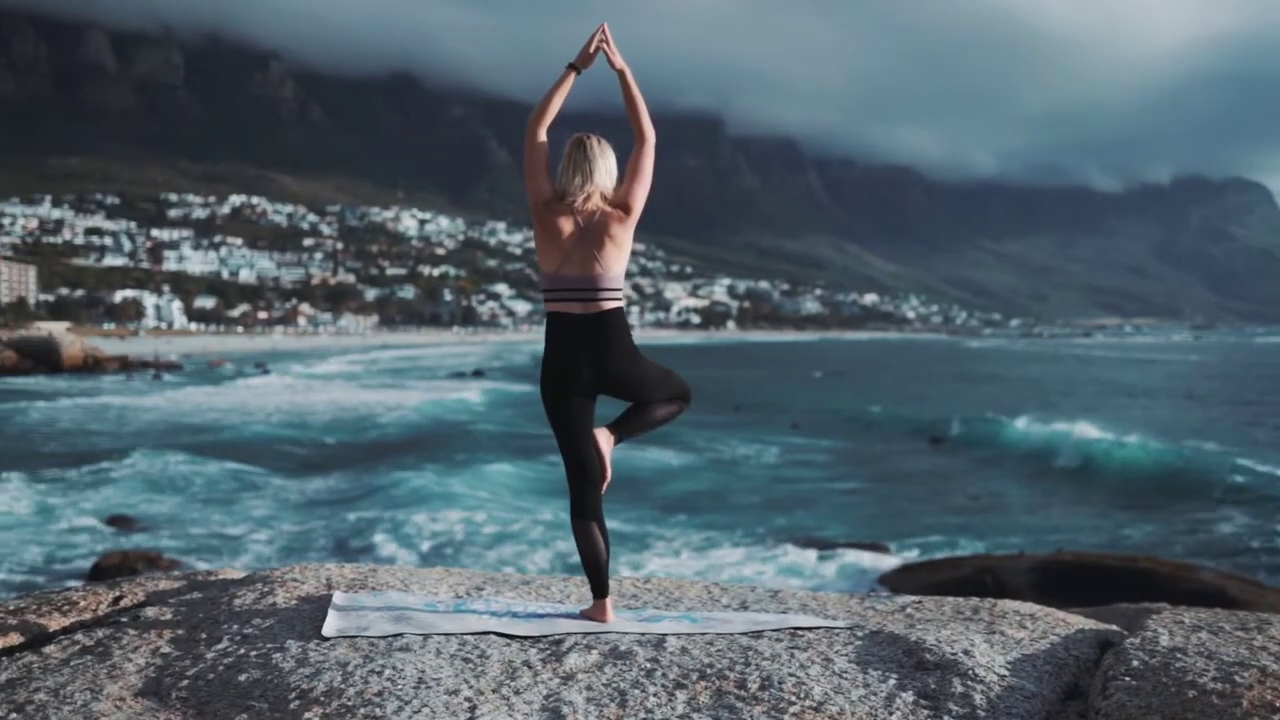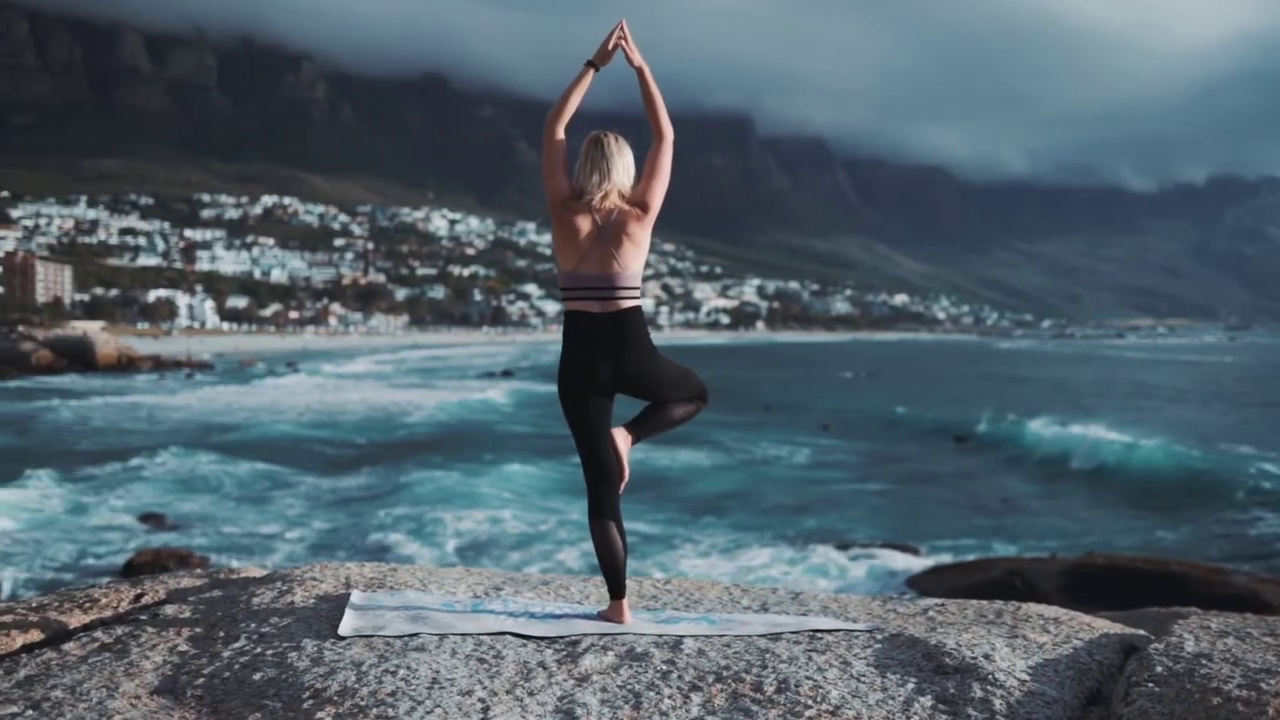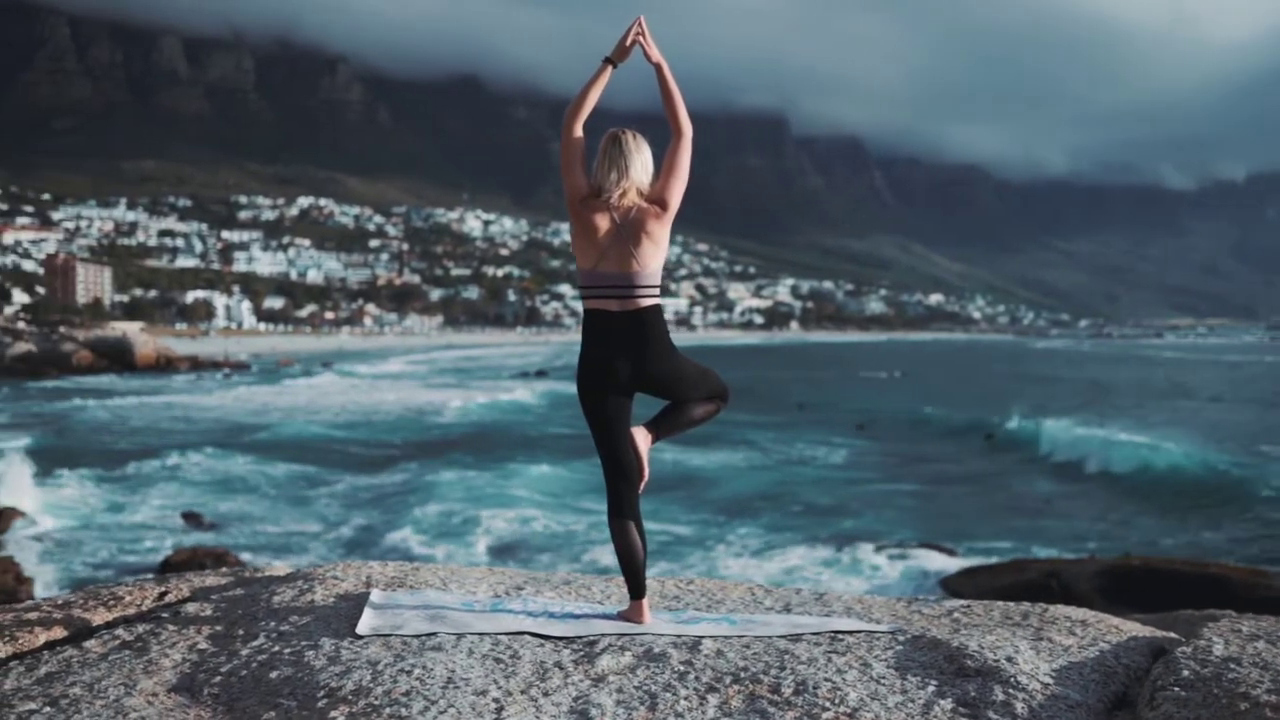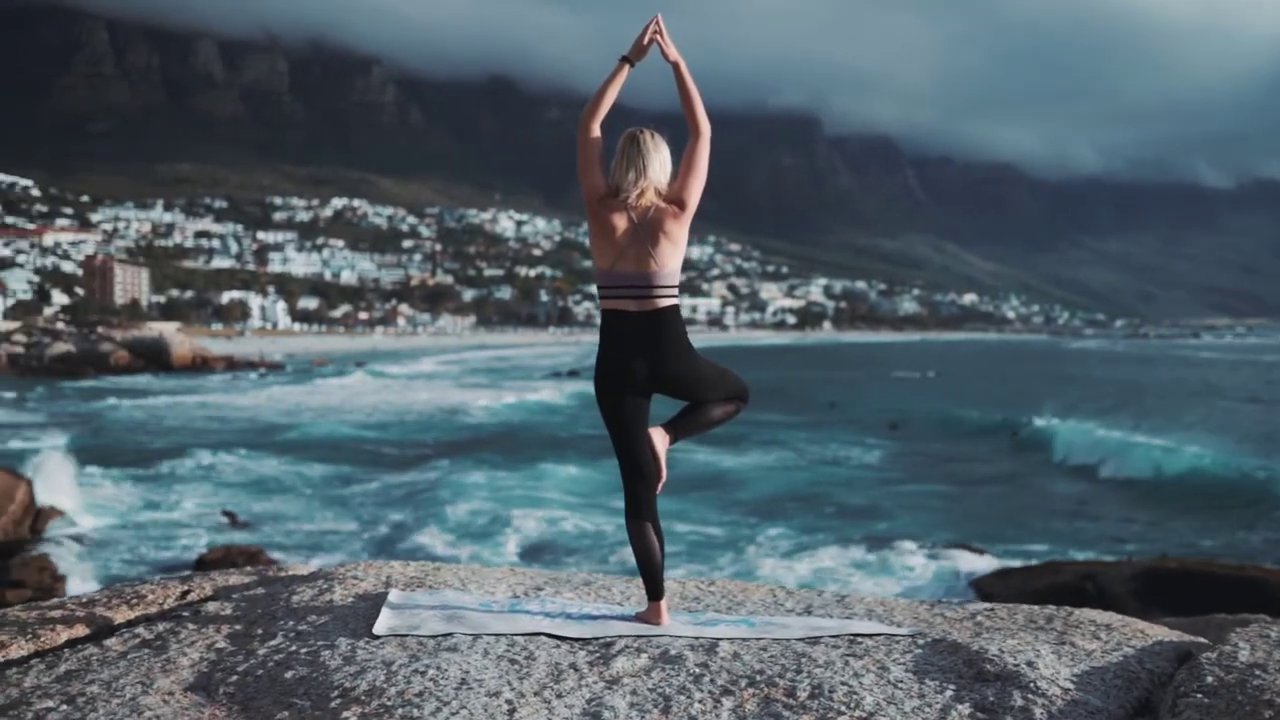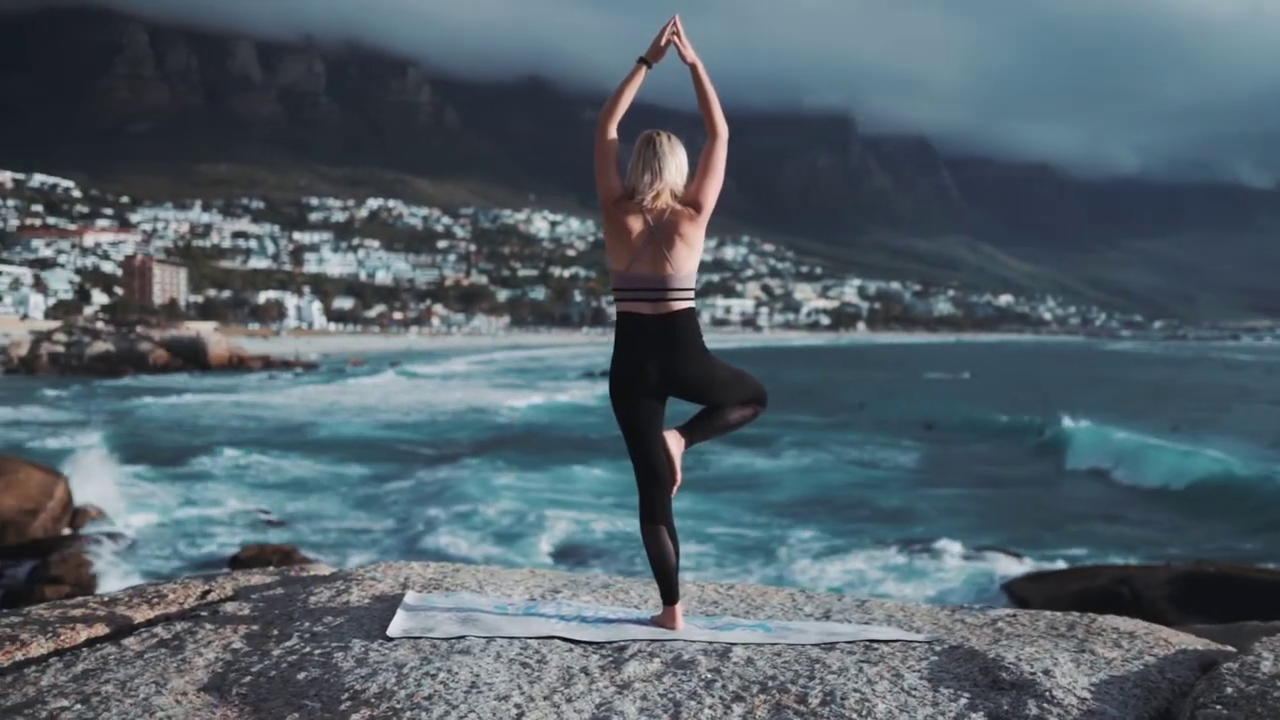
dt=0.4s
person 1, frame 1
left shoulder: (546, 215)
right shoulder: (622, 218)
left elbow: (535, 131)
right elbow: (646, 138)
left wrist: (576, 66)
right wrist: (619, 67)
left hip: (562, 360)
right hip: (613, 354)
left knee: (583, 487)
right knee: (678, 392)
left ankle: (601, 603)
right ankle: (611, 435)
person 1, frame 2
left shoulder: (564, 214)
right shoulder: (640, 216)
left elbow: (554, 130)
right elbow: (666, 136)
left wrist: (595, 64)
right wrist: (639, 65)
left hip: (580, 359)
right hip: (631, 353)
left knee: (601, 487)
right knee: (695, 392)
left ankle: (619, 605)
right ankle: (629, 436)
person 1, frame 3
left shoulder: (582, 213)
right shoulder: (658, 214)
left elbow: (571, 127)
right elbow: (683, 132)
left wrist: (613, 61)
right wrist: (656, 61)
left hip: (599, 358)
right hip: (650, 352)
left knee: (621, 486)
right knee: (716, 392)
left ankle: (638, 605)
right ankle: (648, 434)
person 1, frame 4
left shoulder: (600, 212)
right shoulder: (677, 214)
left elbow: (588, 126)
right elbow: (702, 131)
left wrist: (630, 60)
right wrist: (674, 59)
left hip: (616, 358)
right hip: (668, 352)
left knee: (638, 489)
right knee: (736, 393)
left ankle: (657, 607)
right ankle: (668, 435)
person 1, frame 5
left shoulder: (616, 215)
right shoulder: (692, 217)
left elbow: (606, 128)
right elbow: (719, 132)
left wrist: (648, 61)
right wrist: (691, 60)
left hip: (631, 360)
right hip: (683, 356)
left knee: (653, 491)
right knee: (754, 396)
left ankle: (671, 610)
right ankle: (682, 437)
